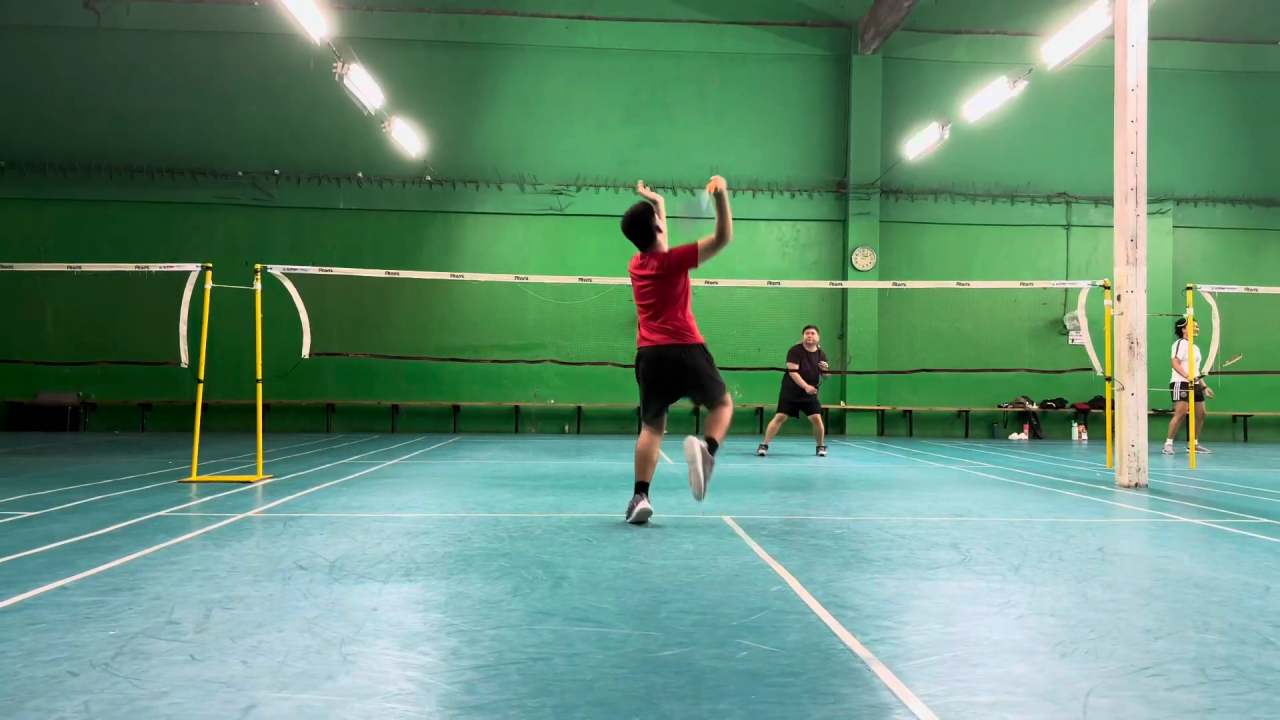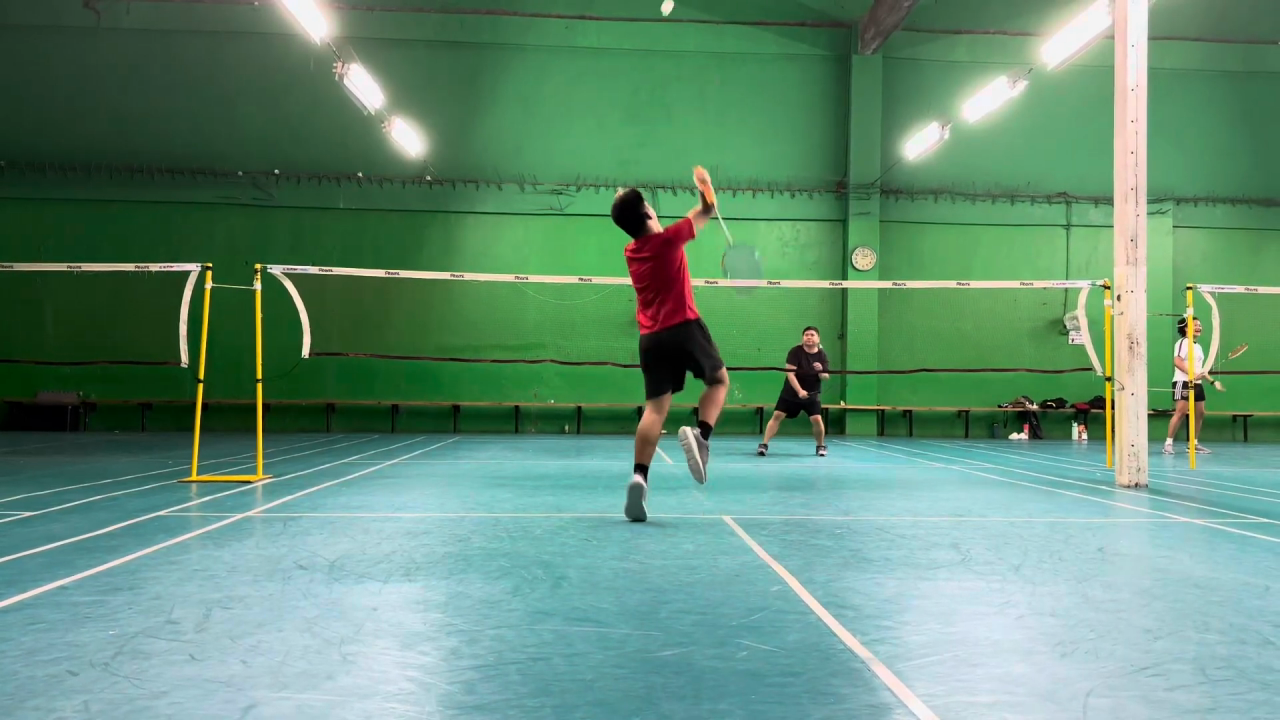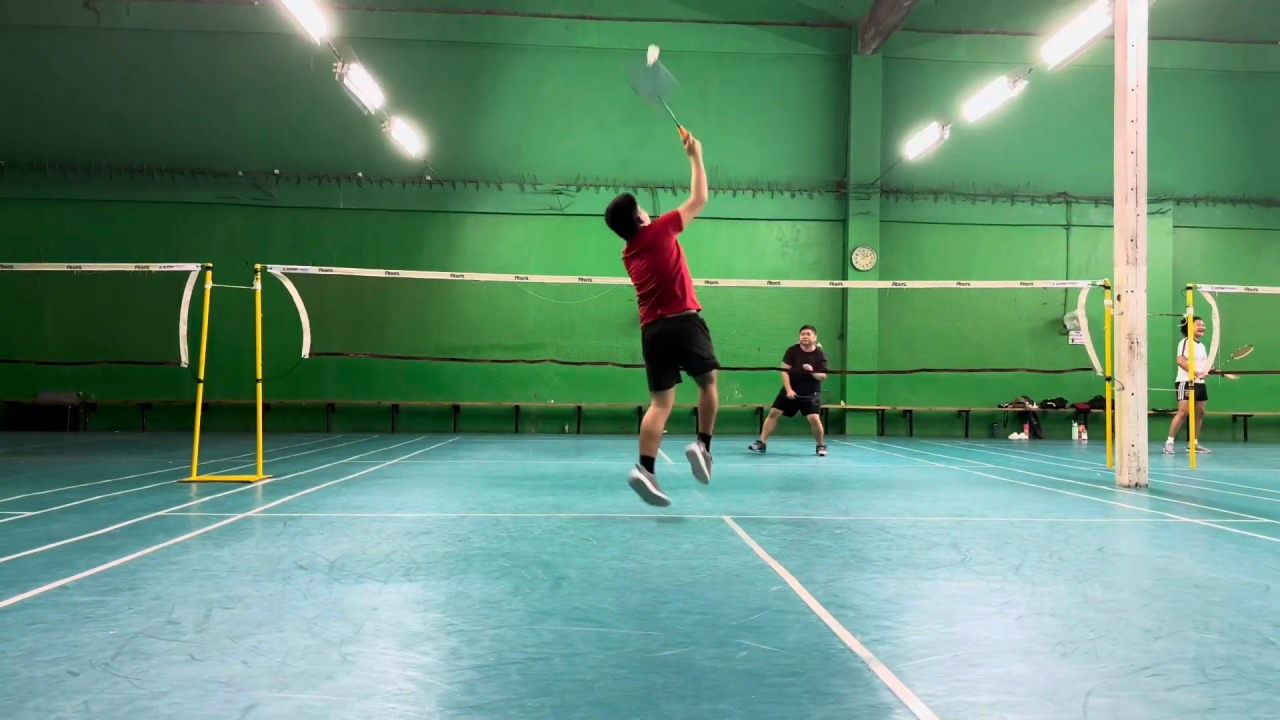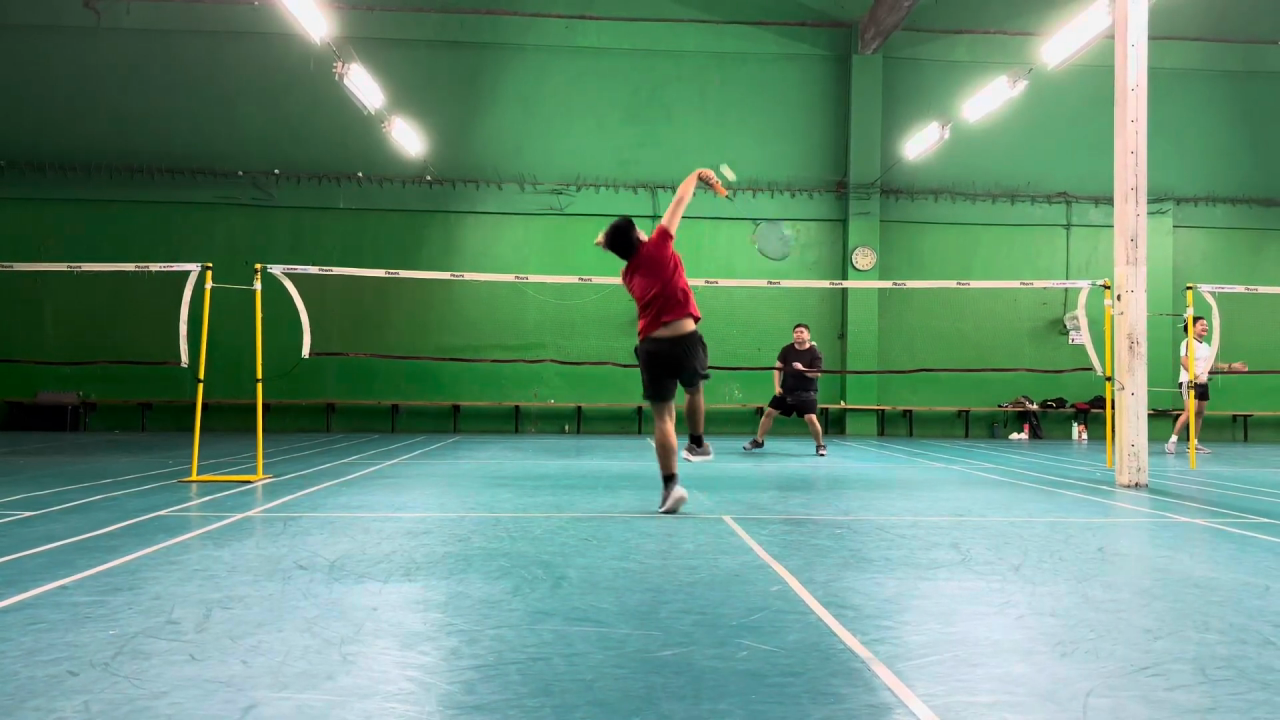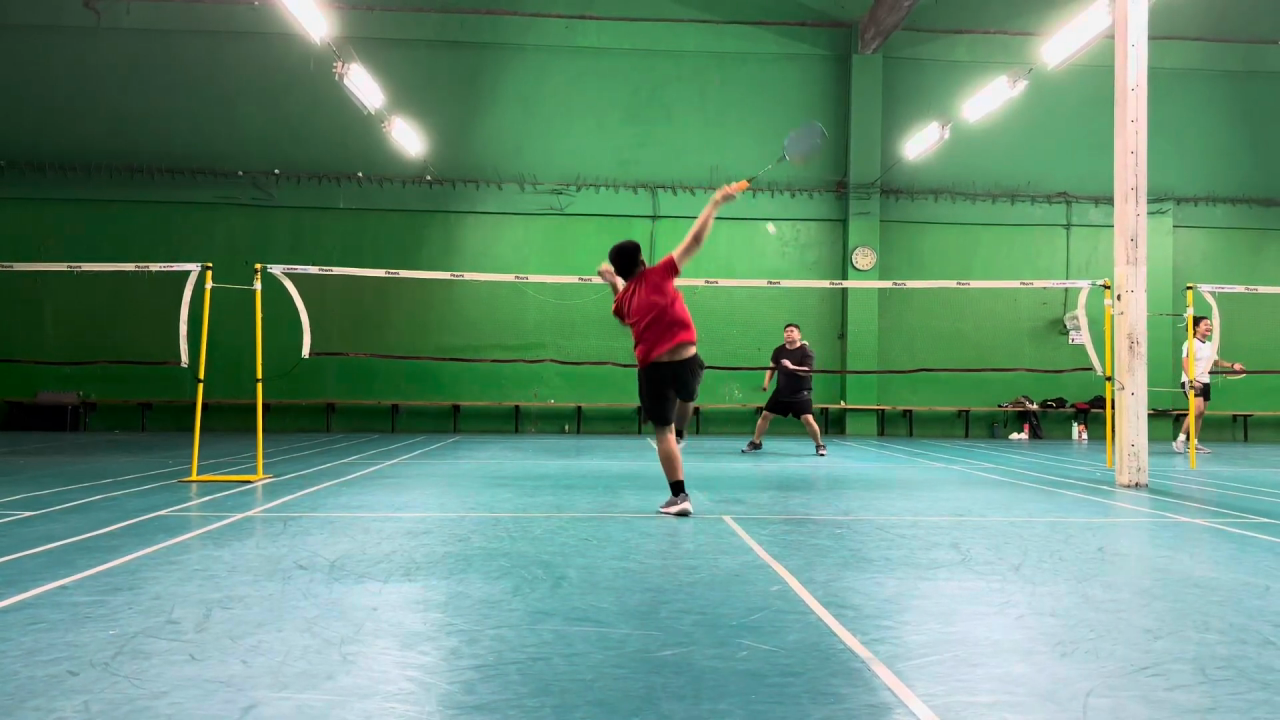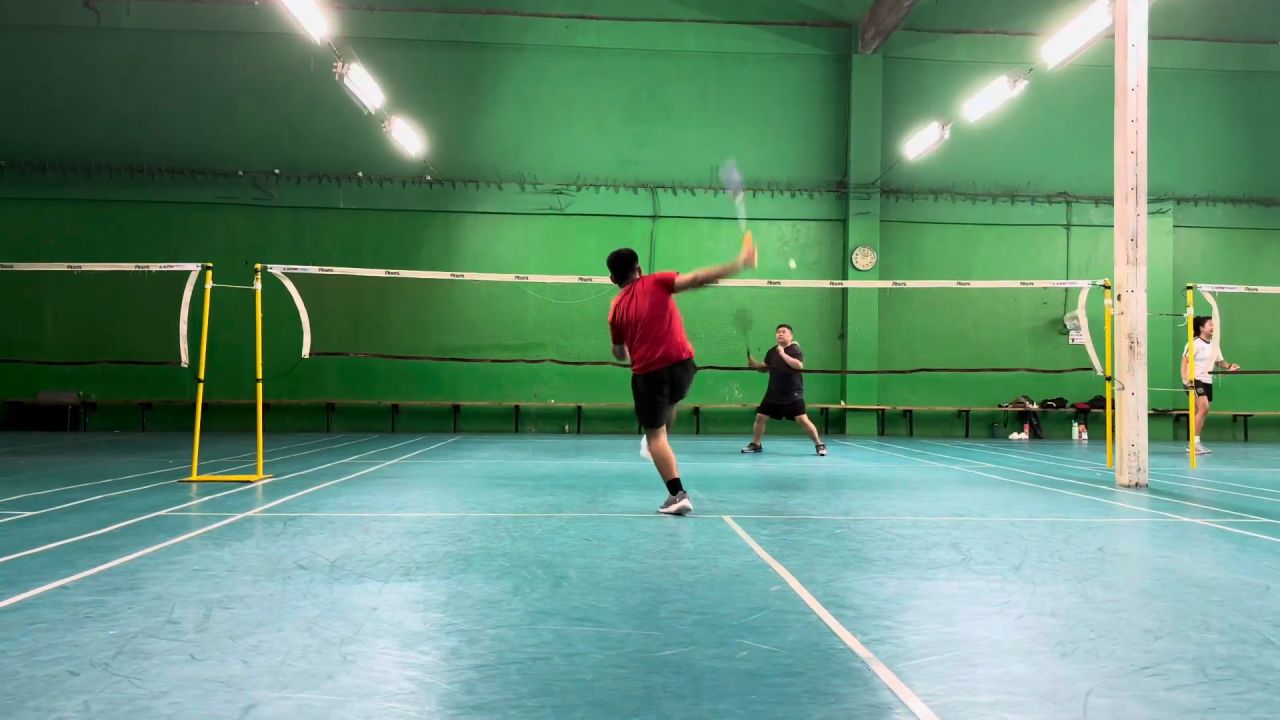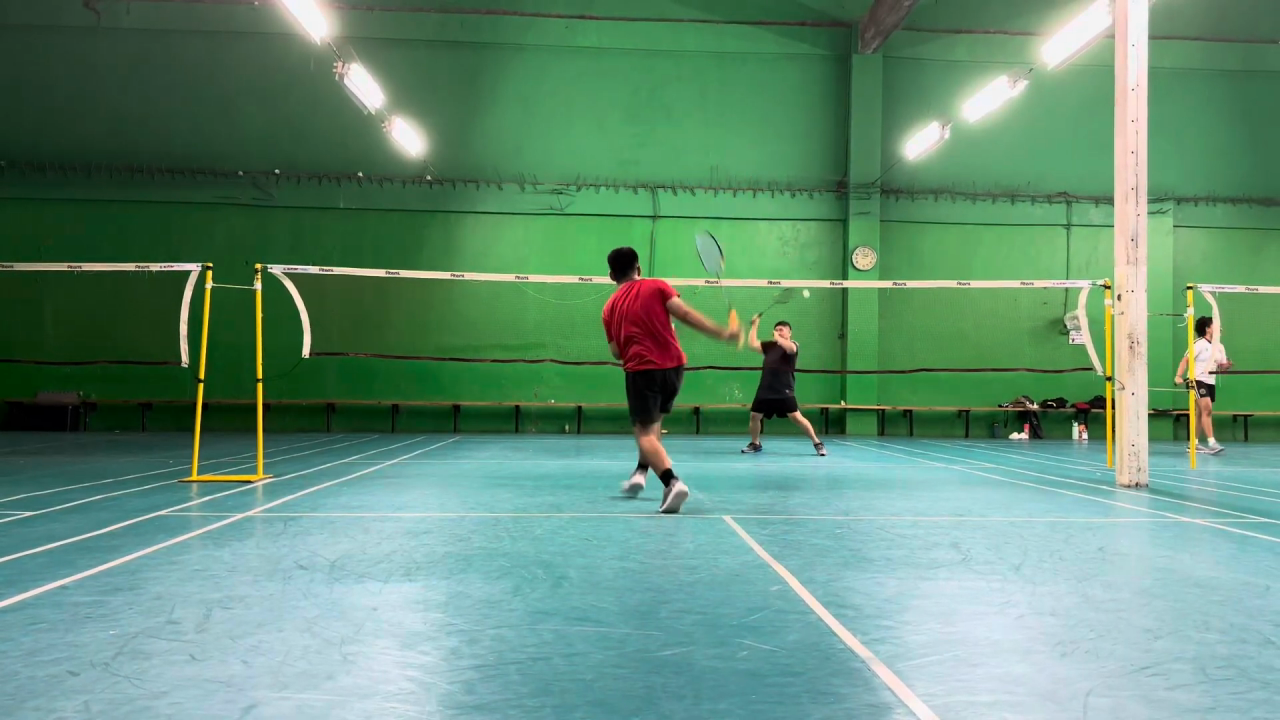
dt=0.1s
person 1, frame 1
left shoulder: (637, 263)
right shoulder: (672, 261)
left elbow: (654, 237)
right elbow: (721, 240)
left wrist: (655, 203)
right wrist: (721, 196)
left hip: (649, 353)
right hip: (684, 348)
left knee: (651, 427)
right knee: (721, 404)
left ankle: (641, 497)
right ankle: (707, 447)
person 1, frame 2
left shoulder: (632, 251)
right shoulder: (666, 239)
right elbow: (706, 211)
left wrist: (627, 202)
right wrist: (705, 184)
left hip: (652, 338)
right hip: (683, 328)
left knee: (655, 409)
right knee: (719, 381)
left ankle: (640, 478)
right ankle: (700, 435)
person 1, frame 3
left shoulder: (629, 254)
right shoulder: (659, 232)
right elbow: (698, 200)
left wrist: (618, 218)
right wrist: (696, 158)
left hip: (655, 330)
right hip: (685, 322)
left knee: (659, 402)
right knee: (707, 383)
left ankle: (645, 468)
right ankle: (702, 447)
person 1, frame 4
left shoulder: (628, 274)
right shoulder: (655, 248)
right elbow: (678, 205)
left wrist: (612, 241)
right wrist: (695, 177)
left hip: (651, 347)
right hip: (685, 340)
left knee: (663, 416)
right knee: (694, 388)
left ankle: (671, 486)
right ankle: (697, 443)
person 1, frame 5
left shoulder: (622, 300)
right shoulder: (659, 274)
right elbow: (693, 240)
left wrist: (613, 279)
right wrist: (716, 201)
left hip: (653, 368)
right hip: (687, 360)
left knee: (663, 433)
right knee: (685, 401)
left ankle: (679, 496)
right ankle: (679, 437)
person 1, frame 6
left shoulder: (616, 308)
right shoulder: (655, 283)
left elbow: (619, 354)
right elbow: (697, 279)
right wrist: (735, 265)
left hip: (647, 372)
right hip: (680, 363)
left knee: (656, 435)
right knee: (664, 410)
left ankle: (678, 495)
right ankle: (652, 439)
person 1, frame 7
left shoulder: (610, 306)
right shoulder: (656, 287)
left elbow: (616, 351)
right elbow: (686, 314)
right wrist: (721, 332)
left hip: (641, 371)
right hip: (672, 367)
left knee: (645, 434)
right knee: (651, 422)
left ankle: (672, 483)
right ankle: (641, 473)
